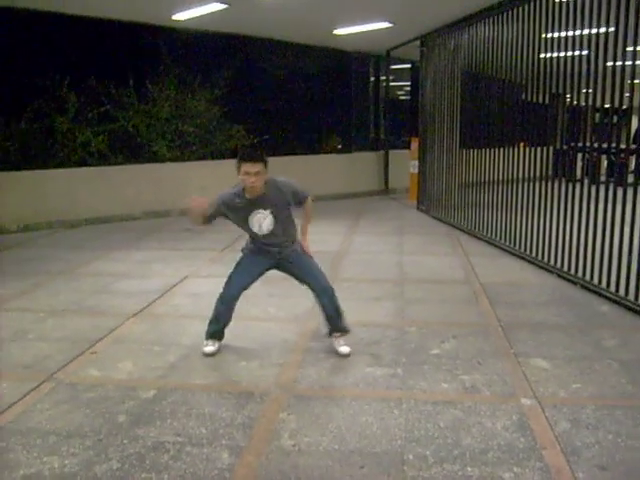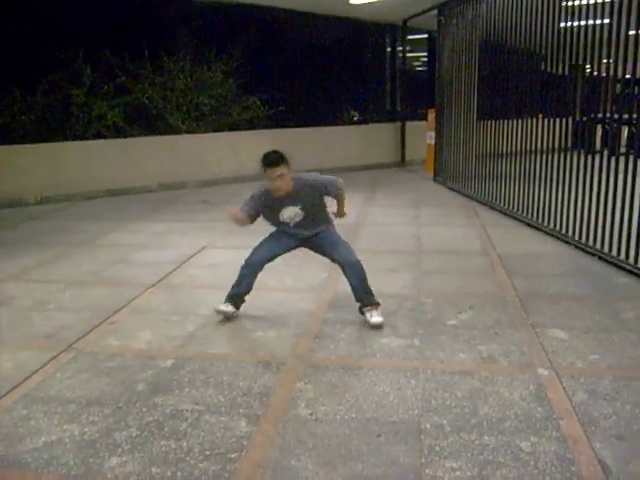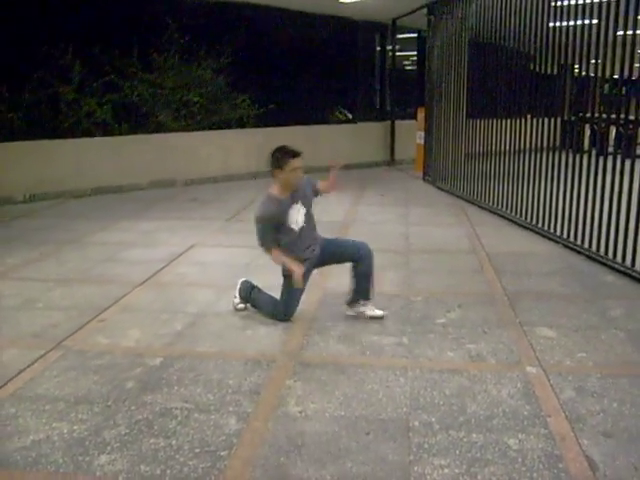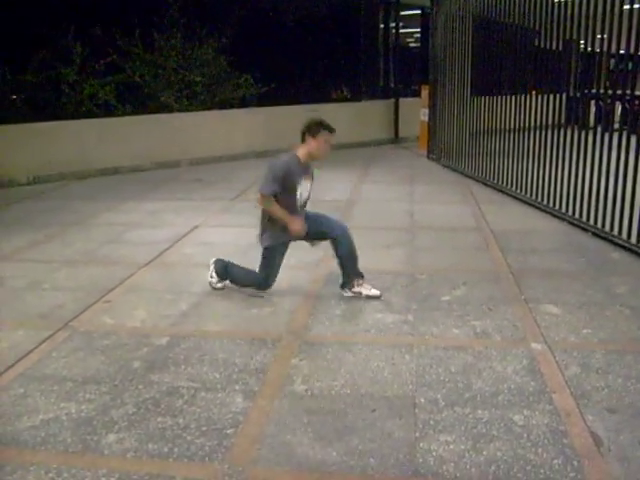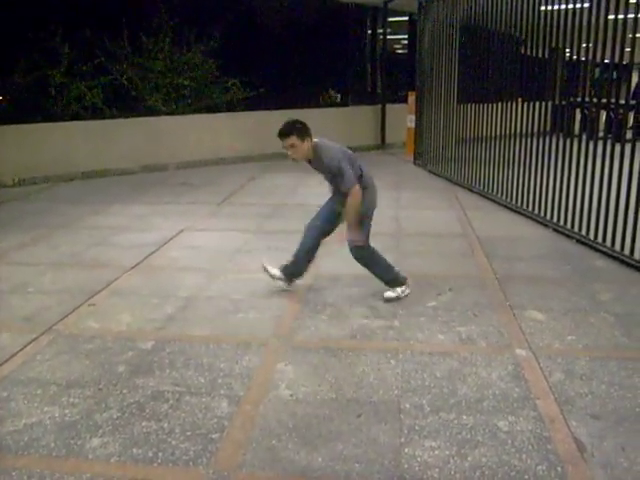
dt=1s
person 1, frame 1
left shoulder: (282, 188)
right shoulder: (229, 199)
left elbow: (306, 201)
right elbow: (200, 221)
left wrist: (304, 235)
right wrist: (197, 209)
left hip: (290, 250)
right hip: (257, 253)
left knee: (323, 287)
right knee: (229, 293)
left ankle: (337, 333)
right ankle: (213, 336)
person 1, frame 2
left shoulder: (312, 182)
right shoulder: (262, 195)
left elbow: (339, 185)
right elbow: (245, 218)
left wrist: (341, 209)
right wrist: (238, 217)
left hip: (320, 231)
right hip: (287, 233)
left knee: (351, 261)
right knee: (253, 262)
left ankle: (369, 307)
right ankle: (233, 302)
person 1, frame 3
left shoulder: (302, 183)
right shoulder: (266, 212)
left elbow: (317, 188)
right elbow: (270, 248)
left wrist: (328, 185)
right wrist: (293, 266)
left hip: (316, 245)
right hip: (297, 260)
left knee: (363, 251)
right knee: (282, 314)
left ankle: (357, 304)
right ankle: (246, 290)
person 1, frame 4
left shoulder: (307, 168)
right shoulder: (283, 165)
right elbow: (263, 198)
left wrist: (311, 234)
right wrist: (290, 221)
left hip: (297, 219)
right hip: (277, 228)
left knee: (340, 232)
right knee: (264, 283)
left ankle: (353, 283)
right ankle: (220, 268)
person 1, frame 5
left shoulder: (332, 157)
right shoulder: (310, 153)
left elbow: (355, 191)
left wrist: (351, 227)
left hip: (360, 197)
right hip: (341, 195)
left knee: (359, 249)
right knee: (313, 231)
left ankle: (398, 283)
right ankle: (290, 272)
